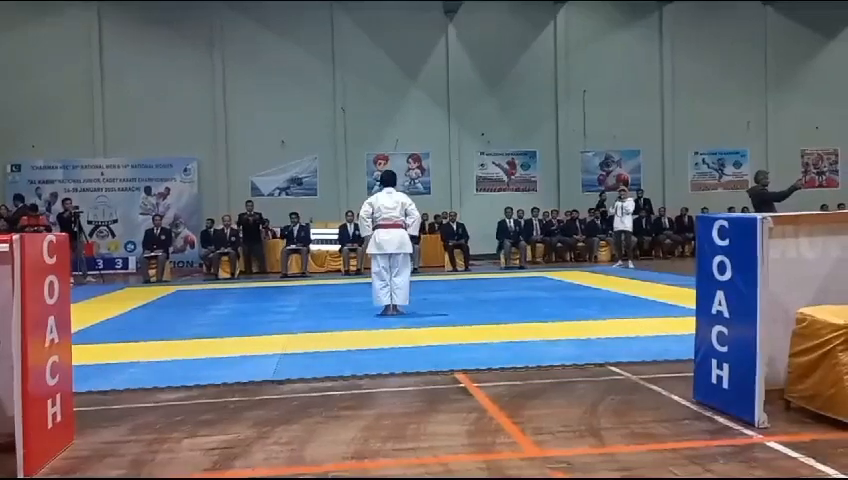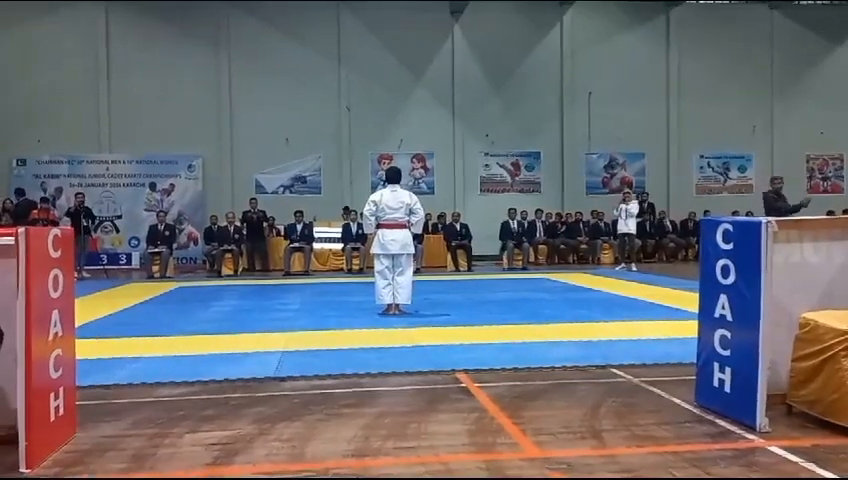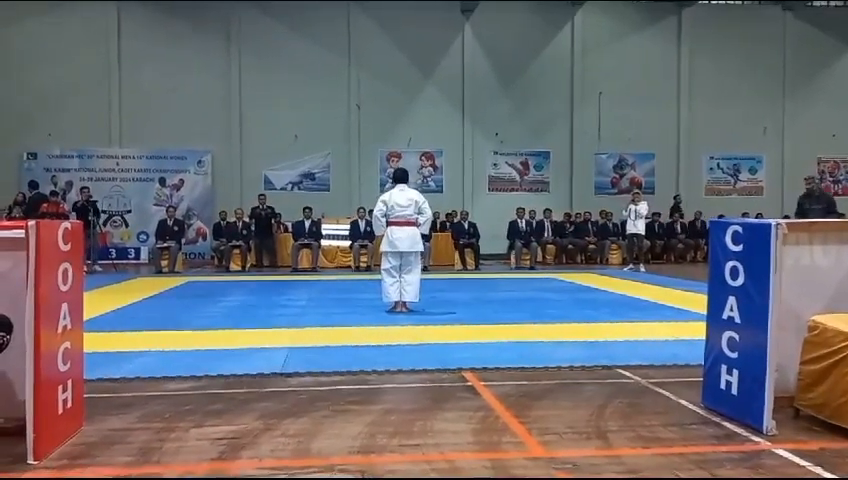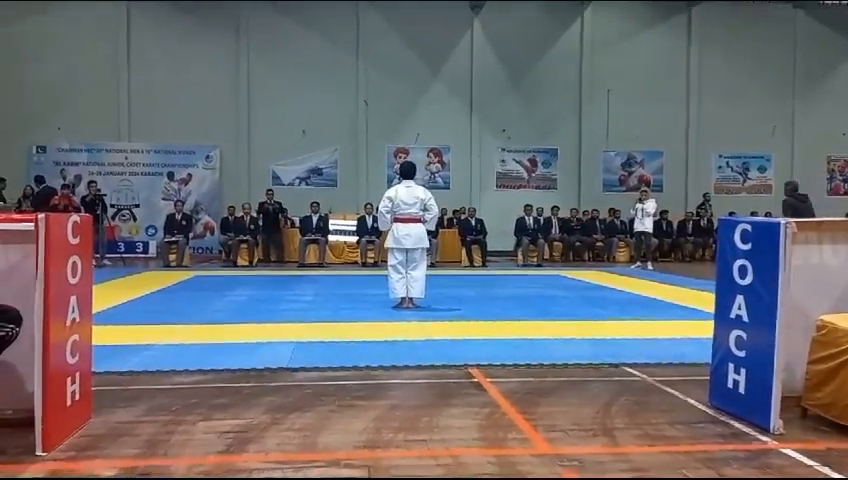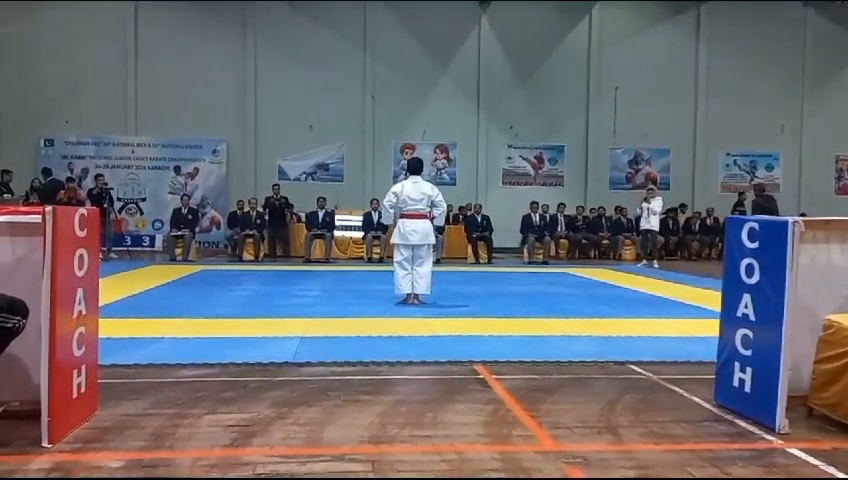
dt=1s
person 1, frame 1
left shoulder: (374, 199)
right shoulder: (403, 197)
left elbow: (364, 216)
right elbow: (415, 216)
left wrist: (368, 235)
right wrist: (408, 232)
left hip: (380, 238)
right hip: (400, 237)
left knee: (381, 274)
right knee: (400, 273)
left ankle: (387, 307)
right ankle: (396, 307)
person 1, frame 2
left shoulder: (377, 195)
right shoulder: (409, 196)
left elbow: (367, 214)
right elbow: (419, 214)
left wrist: (372, 231)
right wrist: (411, 230)
left hip: (384, 236)
right hip: (403, 236)
left knee: (384, 273)
right knee: (403, 273)
left ankle: (389, 306)
right ankle: (398, 306)
person 1, frame 3
left shoulder: (386, 195)
right shoulder: (416, 194)
left elbow: (377, 215)
right elbow: (427, 214)
left wrist: (382, 232)
right wrist: (419, 229)
left hip: (393, 235)
right hip: (411, 235)
left knee: (390, 271)
right knee: (410, 271)
left ankle: (396, 303)
right ankle: (405, 304)
person 1, frame 4
left shoulder: (392, 191)
right shoulder: (423, 191)
left elbow: (383, 211)
right elbow: (433, 211)
left wrist: (388, 227)
right wrist: (425, 226)
left hip: (398, 231)
right hip: (417, 231)
left knee: (397, 267)
right knee: (416, 267)
left ankle: (402, 299)
right ankle: (412, 300)
person 1, frame 5
left shoulder: (399, 187)
right shoulder: (430, 187)
left elbow: (387, 204)
right elbow: (441, 206)
left wrist: (390, 221)
right wrist: (436, 223)
left hip: (405, 227)
right hip: (424, 227)
left knee: (403, 263)
right knee: (422, 263)
left ankle: (408, 296)
right ankle: (417, 296)
